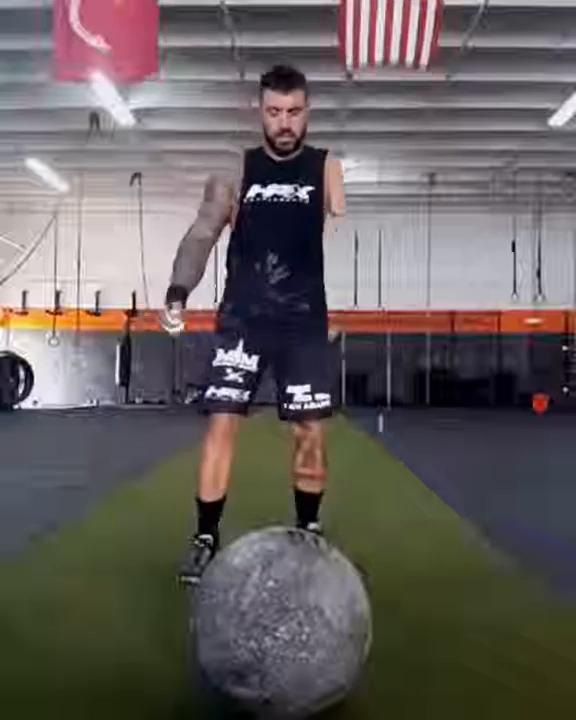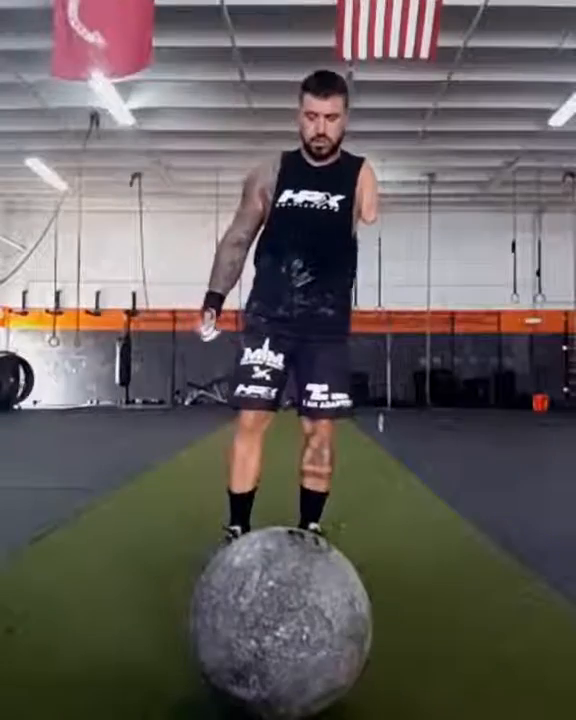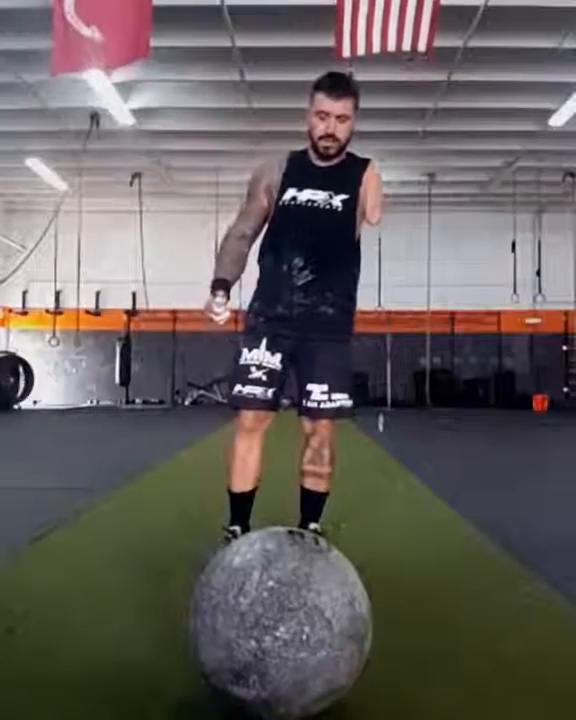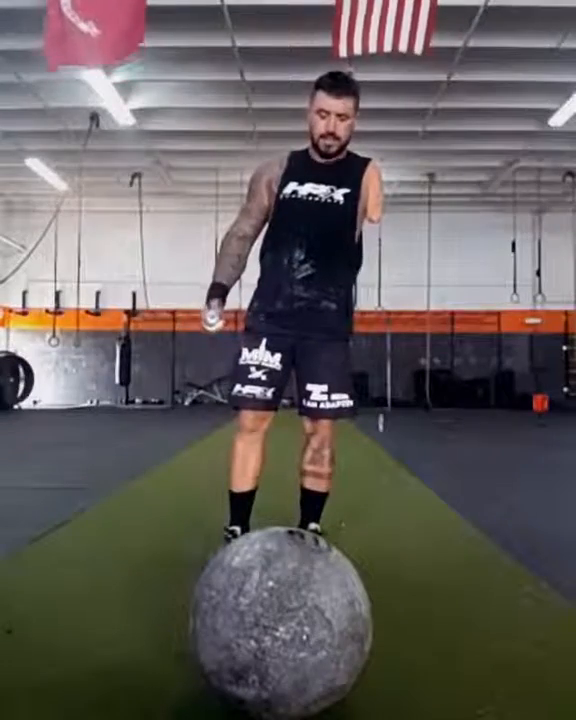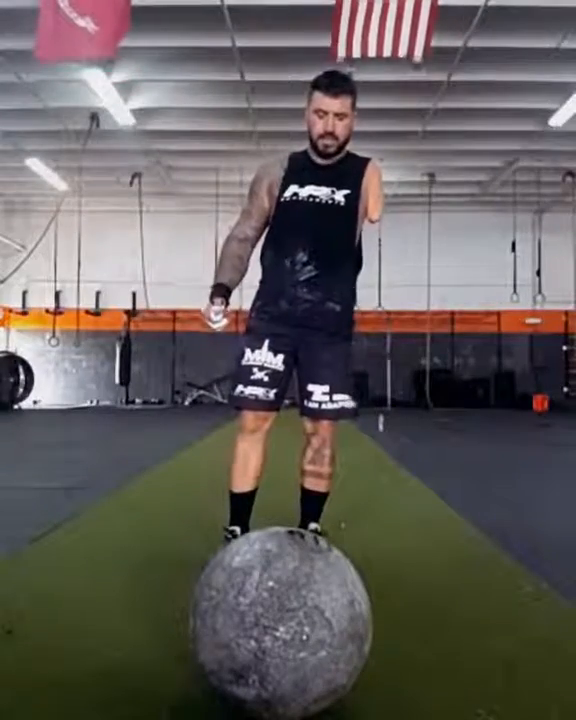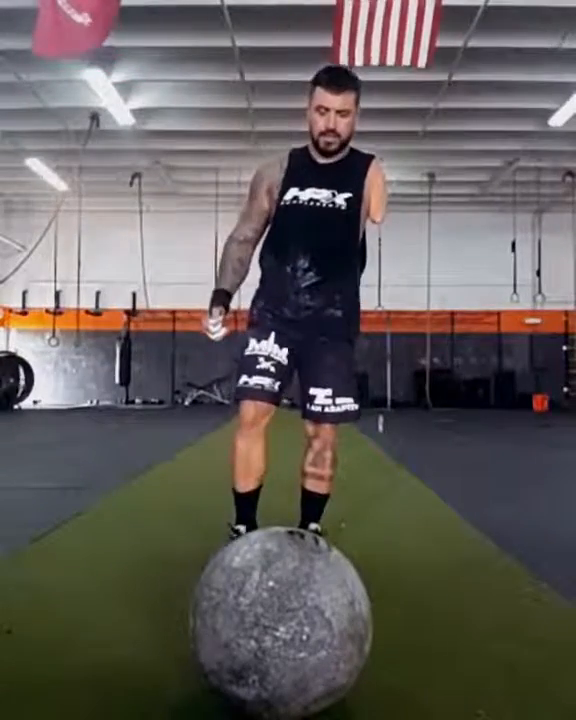
dt=0.4s
person 1, frame 1
left shoulder: (325, 167)
right shoulder: (236, 172)
right elbow: (202, 235)
right wrist: (178, 293)
left hip: (304, 321)
right hip: (242, 317)
left knee: (310, 431)
right knee: (221, 423)
left ankle: (308, 534)
right ankle: (206, 538)
person 1, frame 2
left shoulder: (360, 174)
right shoulder: (270, 173)
right elbow: (237, 239)
right wrist: (214, 299)
left hip: (327, 325)
right hip: (268, 317)
left knee: (320, 429)
right knee: (250, 421)
left ankle: (309, 533)
right ankle: (237, 533)
person 1, frame 3
left shoulder: (365, 176)
right shoulder: (275, 172)
right elbow: (242, 233)
right wrist: (221, 285)
left hip: (328, 325)
right hip: (268, 318)
left knee: (319, 429)
right knee: (250, 420)
left ankle: (309, 533)
right ankle: (237, 533)
person 1, frame 4
left shoulder: (366, 174)
right shoulder: (276, 170)
right elbow: (242, 233)
right wrist: (218, 291)
left hip: (328, 324)
right hip: (269, 317)
left knee: (320, 429)
right knee: (251, 420)
left ankle: (310, 533)
right ankle: (237, 532)
person 1, frame 5
left shoulder: (366, 174)
right shoulder: (276, 172)
right elbow: (243, 236)
right wrist: (221, 289)
left hip: (330, 324)
right hip: (271, 317)
left knee: (321, 429)
right knee: (252, 420)
left ankle: (309, 533)
right ankle: (236, 532)
person 1, frame 6
left shoulder: (369, 172)
right shoulder: (276, 172)
right elbow: (244, 238)
right wrist: (221, 297)
left hip: (332, 324)
right hip: (273, 315)
left knee: (322, 433)
right knee: (251, 416)
left ankle: (309, 533)
right ankle: (243, 530)
